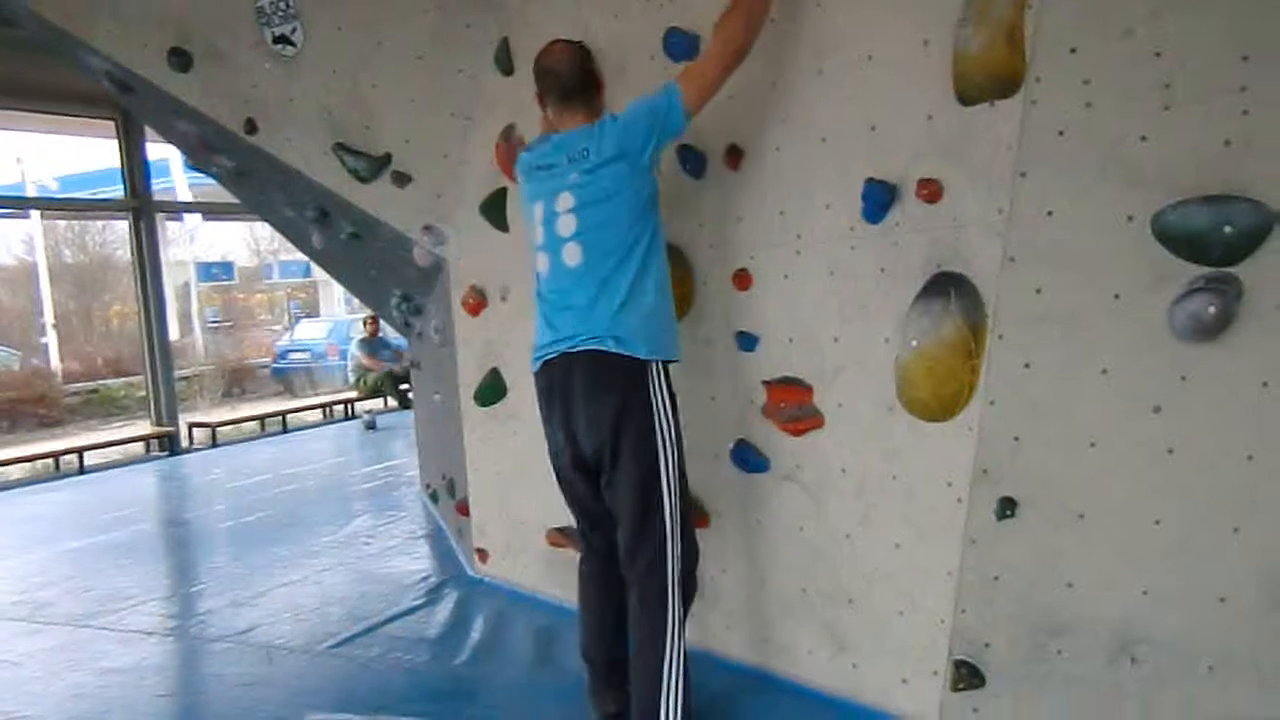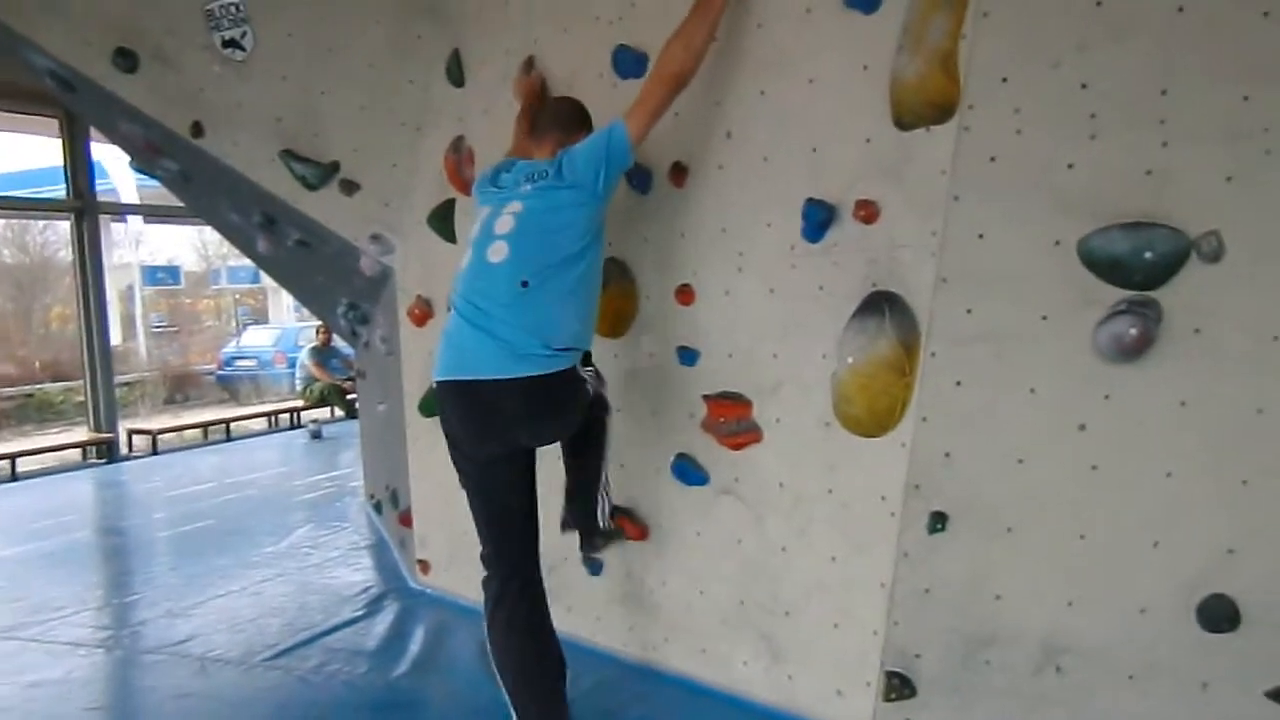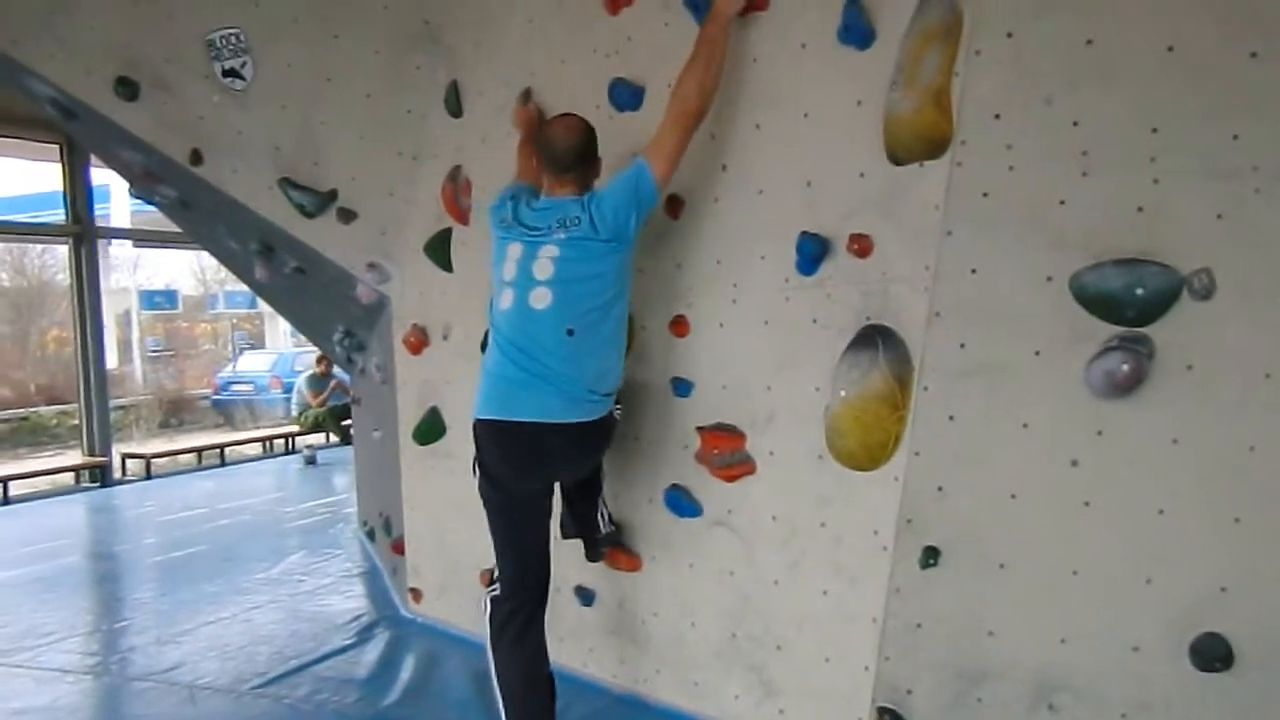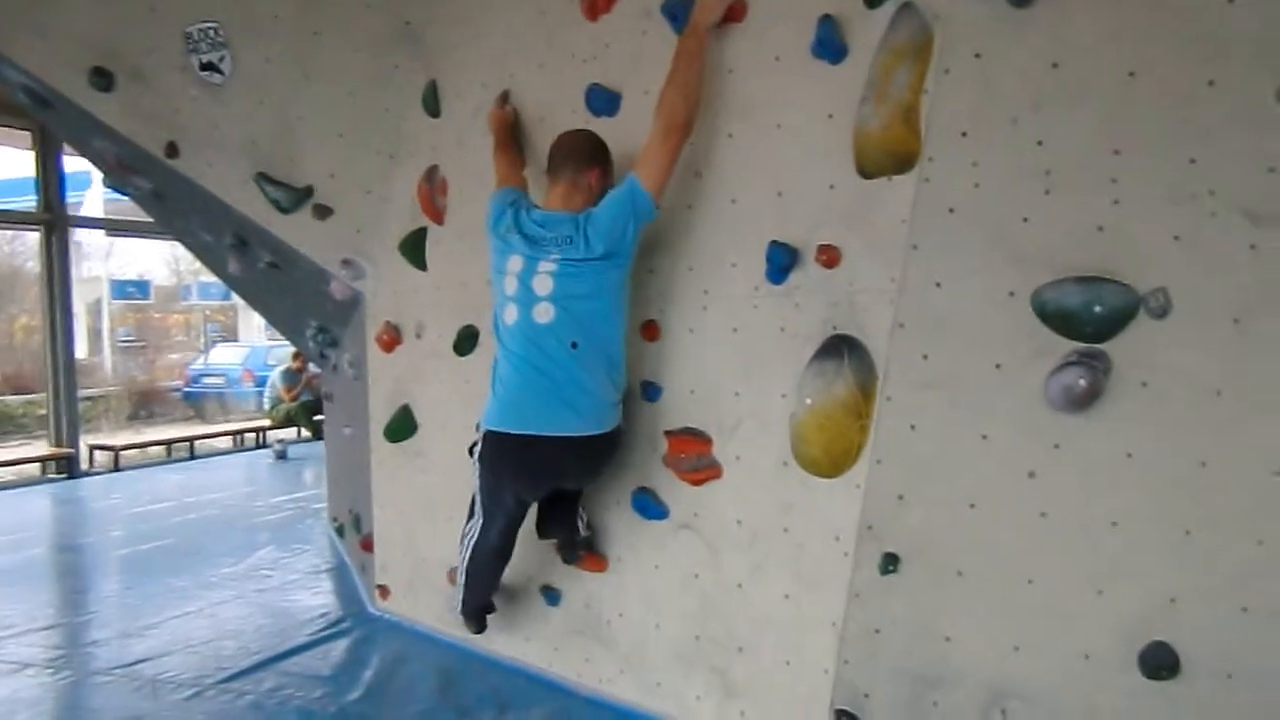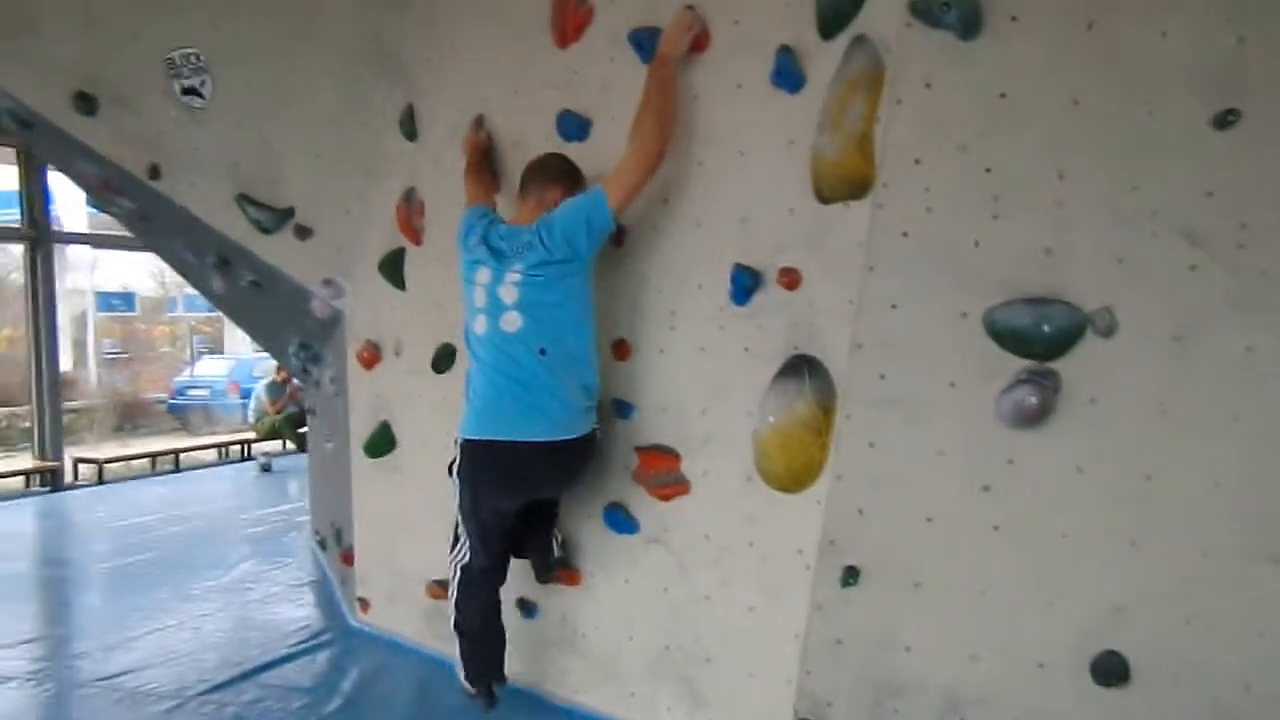
dt=1s
person 1, frame 1
left shoulder: (533, 165)
right shoulder: (625, 138)
left wrist: (553, 95)
left hip: (555, 379)
right hip: (622, 371)
left knee: (602, 545)
right knee: (658, 557)
person 1, frame 2
left shoulder: (492, 184)
right shoulder: (583, 170)
right elbow: (669, 78)
left wrist: (528, 104)
left hip: (461, 393)
right hip: (541, 389)
left knee: (506, 564)
right knee: (585, 389)
right ankle: (593, 519)
person 1, frame 3
left shoulder: (508, 217)
right shoulder: (611, 216)
left elbow: (528, 170)
right elbow: (686, 115)
left wrist: (527, 129)
left hip: (501, 431)
right hip: (578, 434)
left knee: (516, 595)
right ankle: (592, 528)
person 1, frame 4
left shoulder: (509, 226)
right shoulder: (608, 232)
left elbow: (507, 163)
right elbow: (671, 129)
left wrist: (503, 128)
left hip: (511, 439)
right hip: (589, 443)
left knee: (490, 529)
left ankle: (473, 608)
right ankle: (566, 529)
person 1, frame 5
left shoulder: (478, 239)
right shoulder: (567, 236)
left elbow: (480, 185)
right elbow: (646, 155)
left wrist: (476, 154)
right wrist: (667, 56)
left hip: (488, 448)
right hip: (566, 447)
left knee: (478, 560)
left ankle: (480, 679)
right ankle: (540, 546)
